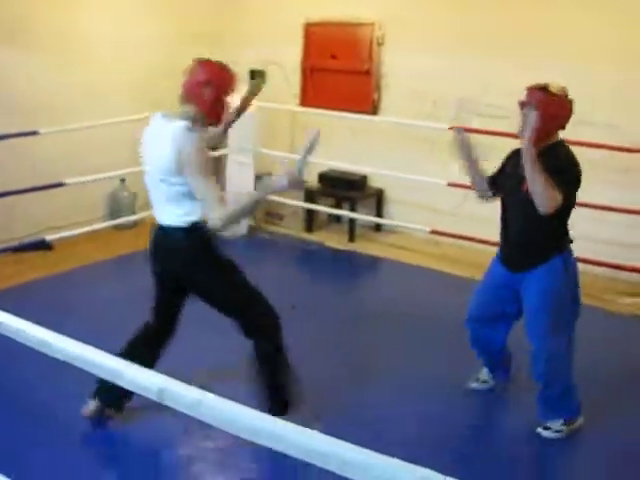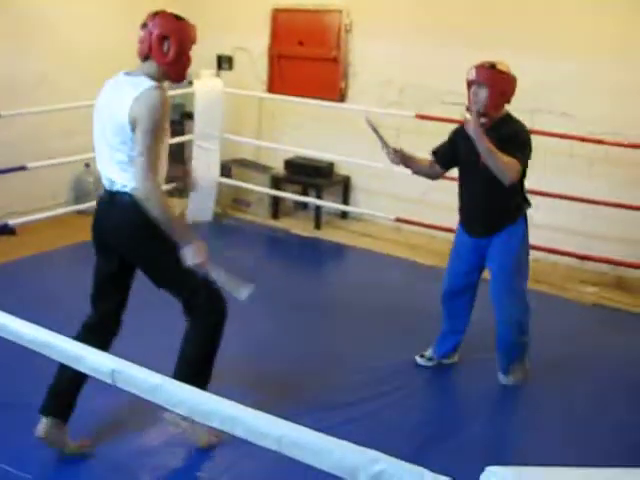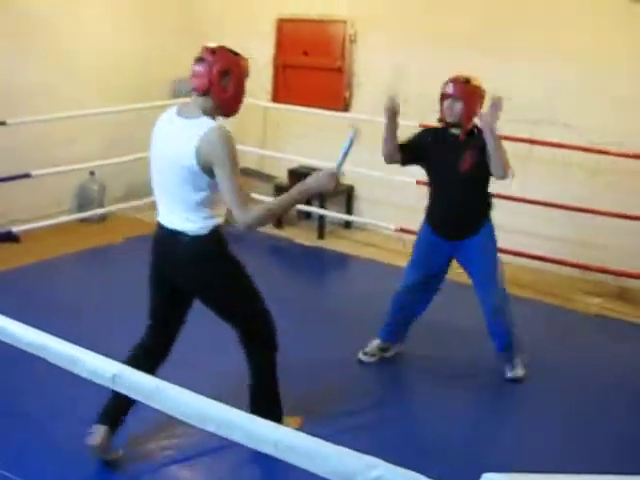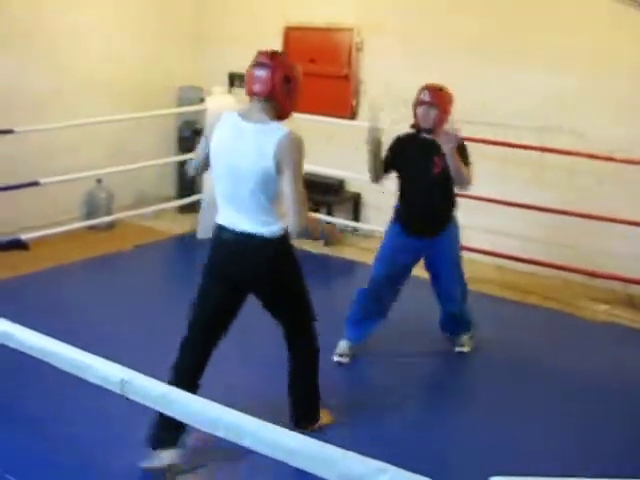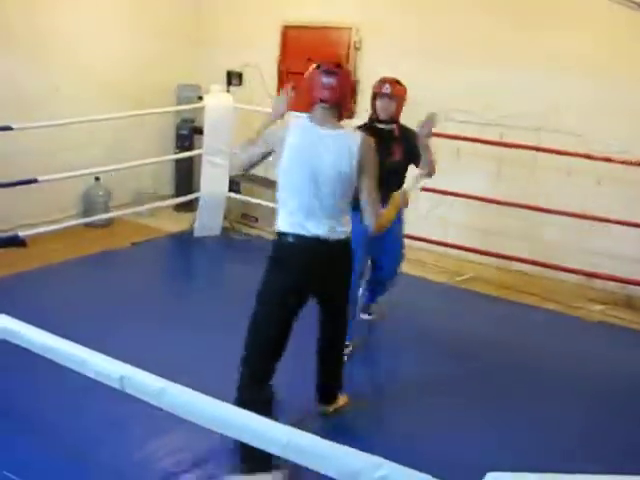
dt=0.4s
person 1, frame 1
left shoulder: (161, 121)
right shoulder: (187, 142)
right elbow: (218, 219)
left wrist: (238, 112)
right wrist: (271, 188)
left hip: (164, 242)
right hip: (191, 246)
left knee: (160, 326)
right knee: (262, 321)
left ankle: (104, 398)
right ankle: (280, 415)
person 1, frame 2
left shoulder: (115, 84)
right shoulder: (151, 98)
right elbow: (145, 185)
left wrist: (167, 174)
right wrist: (188, 240)
left hip: (107, 213)
right hip: (136, 219)
left knee: (101, 319)
right knee: (208, 307)
left ankle: (53, 419)
person 1, frame 3
left shoulder: (167, 118)
right shoulder: (214, 136)
right elbow: (246, 218)
right wrist: (305, 189)
left hip: (164, 244)
right hip: (200, 252)
left knee: (156, 338)
right knee: (259, 329)
left ankle: (107, 424)
right ankle: (266, 419)
person 1, frame 4
left shoulder: (219, 125)
right shoulder: (286, 141)
left elbow: (193, 168)
right elbow: (293, 221)
right wrist: (309, 226)
left hip: (223, 250)
right hip: (268, 255)
left knee: (196, 344)
right knee: (302, 334)
left ankle: (164, 443)
right ankle: (306, 417)
person 1, frame 5
left shoulder: (286, 130)
right shoulder: (361, 146)
left elbow: (241, 161)
right elbow: (375, 225)
right wrist: (397, 203)
left hip: (289, 255)
right hip: (336, 259)
left knee: (257, 360)
right knee: (333, 328)
right ankle: (329, 396)
person 2, frame 1
left shoulder: (562, 161)
right shoulder: (517, 157)
left elbow: (546, 205)
right elbow: (489, 189)
left wrist: (530, 155)
right wrist: (467, 156)
left hip: (547, 266)
right hip: (509, 261)
left knee: (546, 344)
right knee: (480, 318)
left ankle: (563, 412)
right ankle: (498, 370)
person 2, frame 2
left shoulder: (515, 132)
right shoulder: (463, 131)
left elbow: (510, 175)
right elbow: (433, 167)
left wrist: (481, 138)
right wrist: (405, 159)
left hip: (507, 230)
right hip: (470, 227)
left knee: (508, 301)
right knee: (456, 290)
left ankle: (514, 360)
right ankle: (446, 348)
person 2, frame 3
left shoulder: (484, 141)
right shoulder: (431, 138)
left elbow: (502, 174)
right elbow: (392, 156)
left wrist: (488, 129)
right wrist: (392, 121)
left hip: (475, 233)
right hip: (435, 230)
left knee: (493, 297)
right knee: (412, 287)
left ankle: (510, 353)
right ankle: (388, 339)
person 2, frame 4
left shoulder: (454, 146)
right shoulder: (403, 142)
left elbow: (464, 182)
right elbow: (377, 176)
left wrist: (450, 152)
right wrist: (374, 152)
left hip: (441, 231)
right hip: (403, 228)
left knee: (452, 289)
right knee: (380, 282)
left ankle: (460, 331)
right ankle: (351, 337)
person 2, frame 5
left shoulder: (409, 138)
right shoulder: (360, 134)
left elbow: (428, 171)
left wrist: (423, 141)
right hip: (360, 213)
left knee: (388, 270)
right knee: (353, 271)
left ankle: (367, 298)
